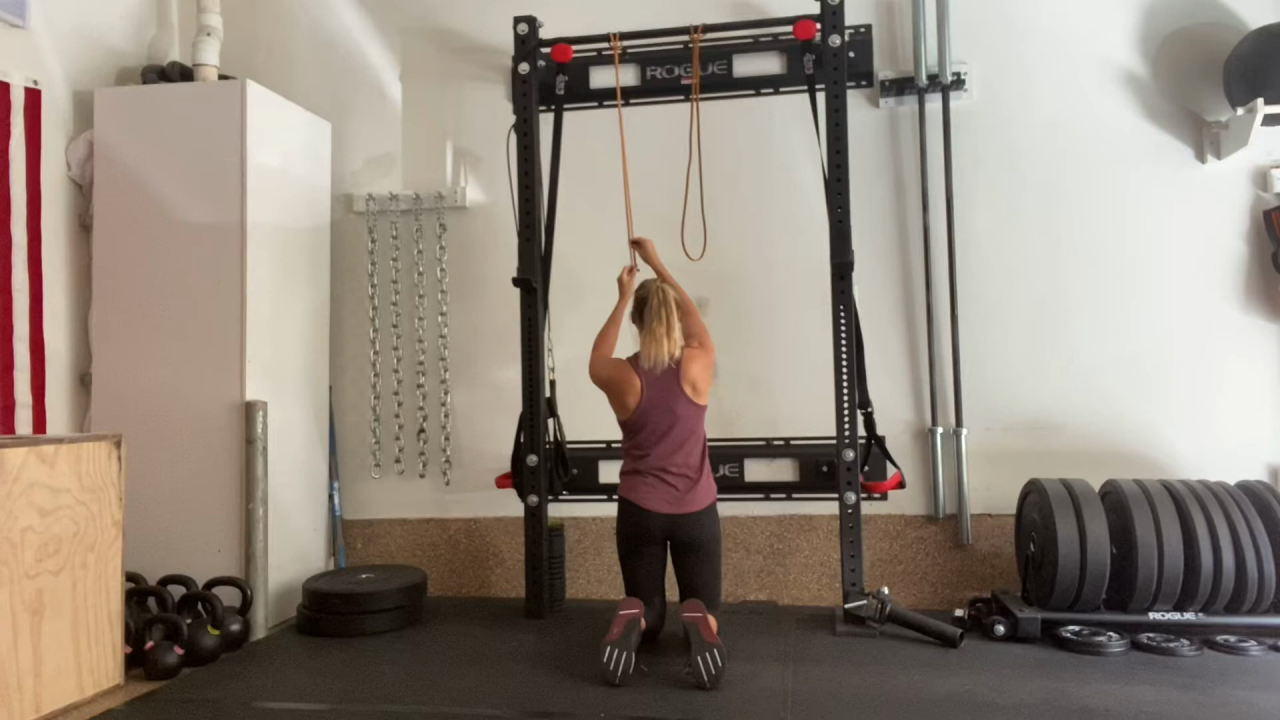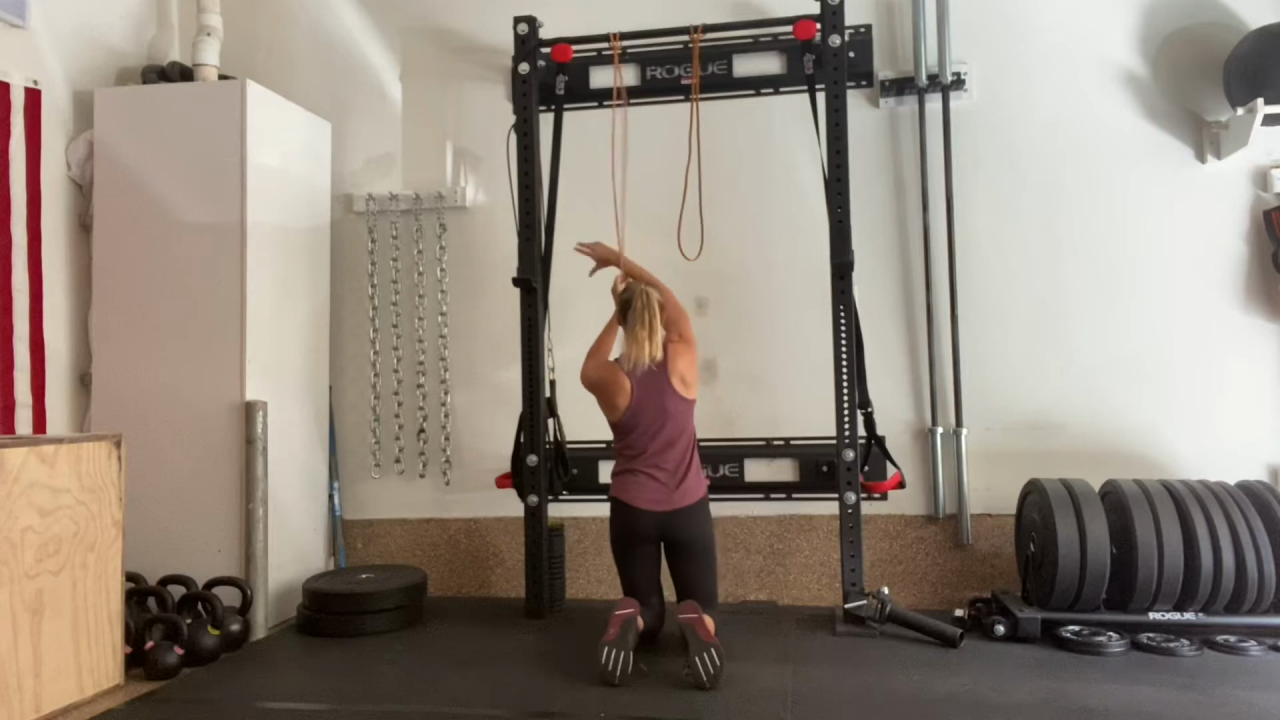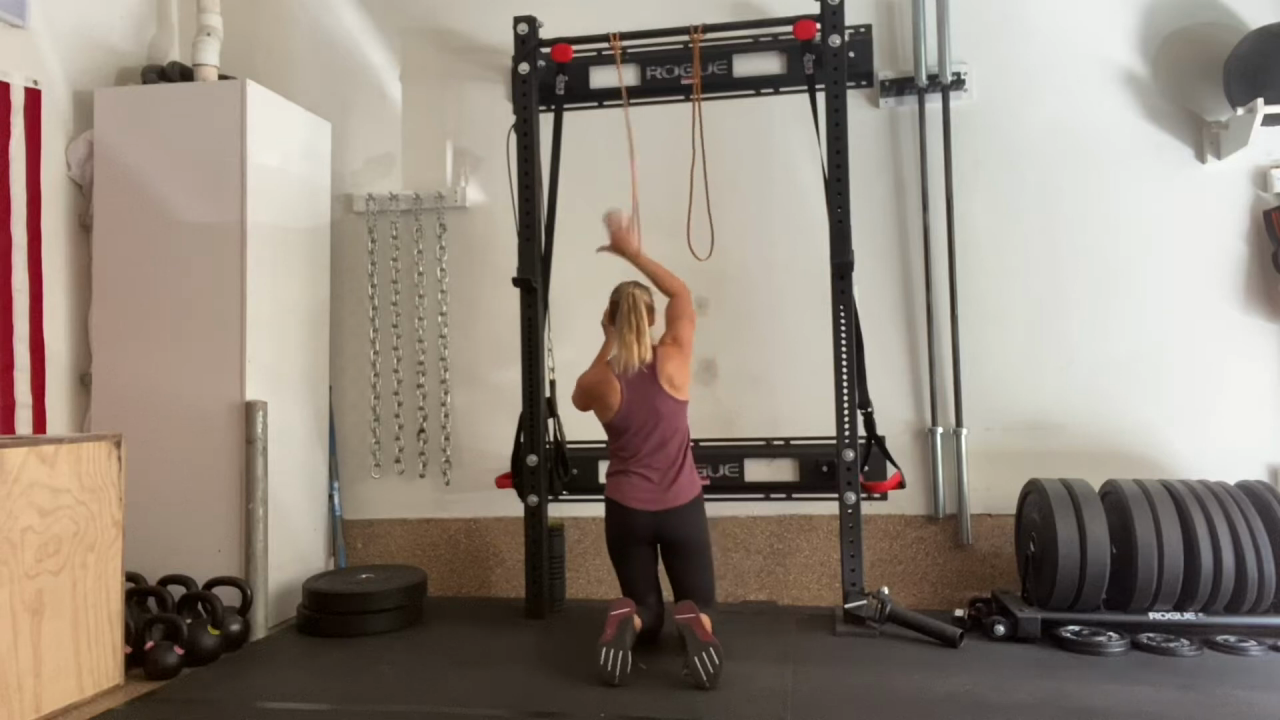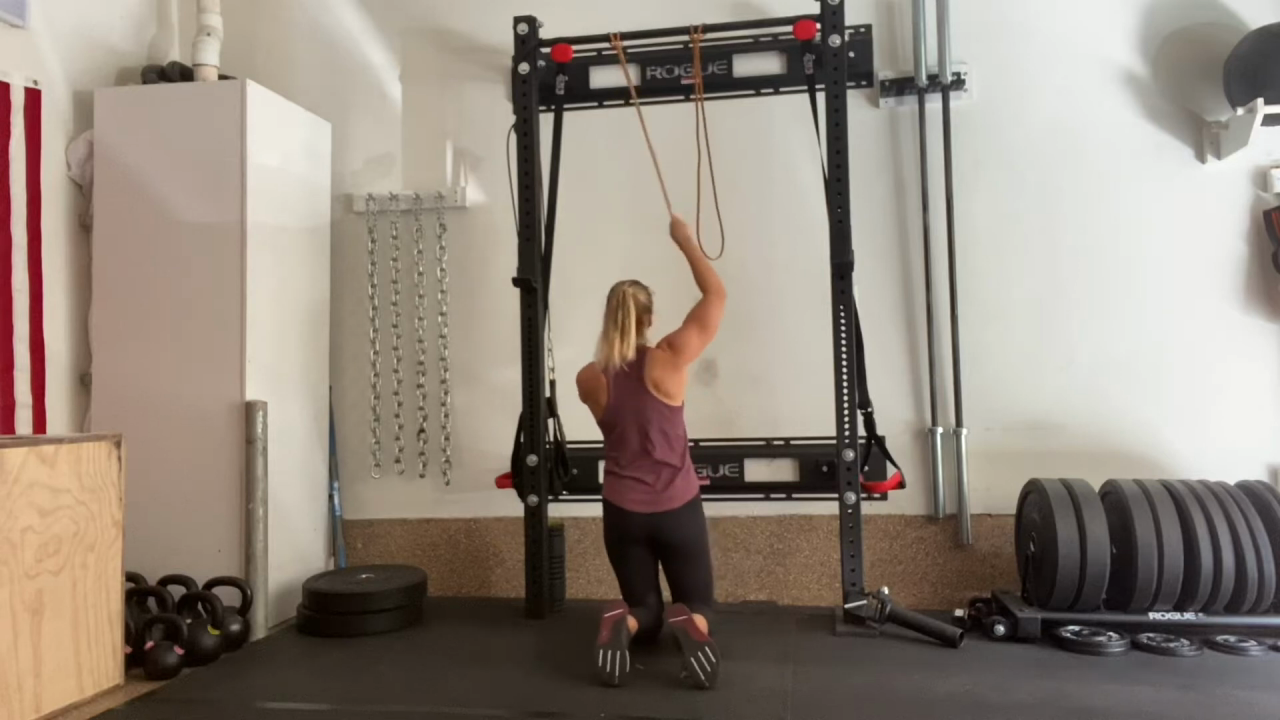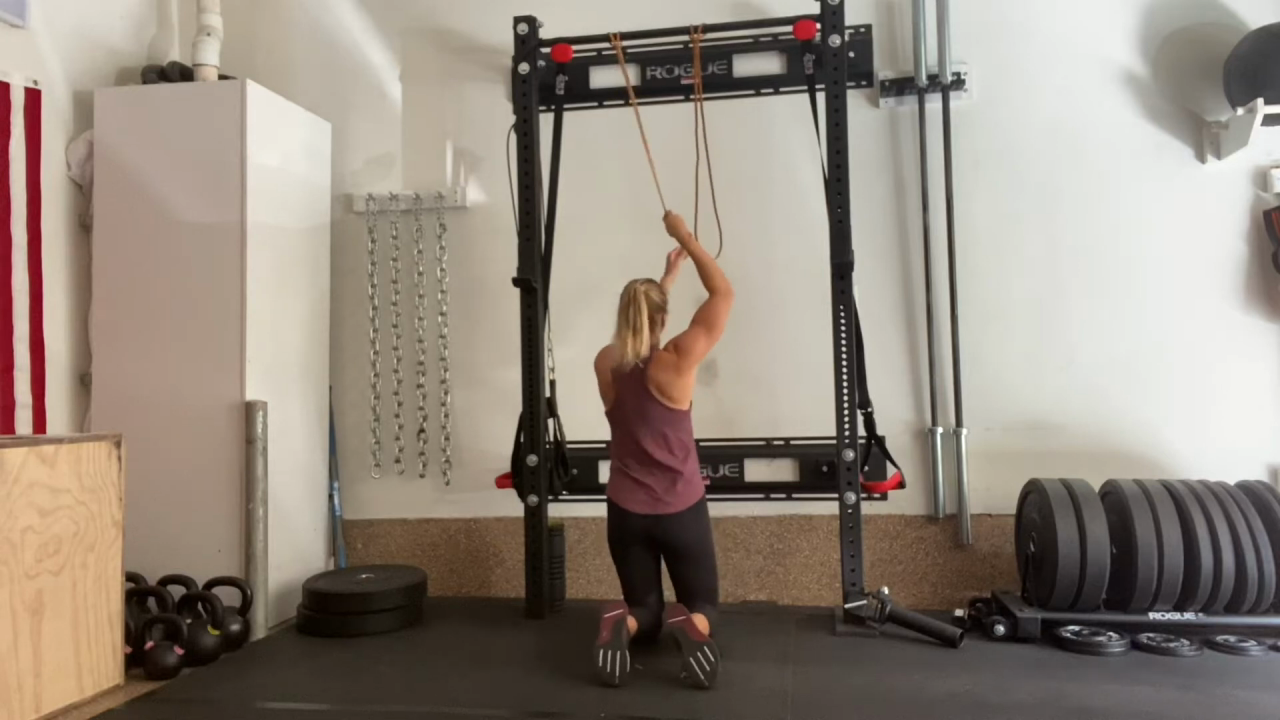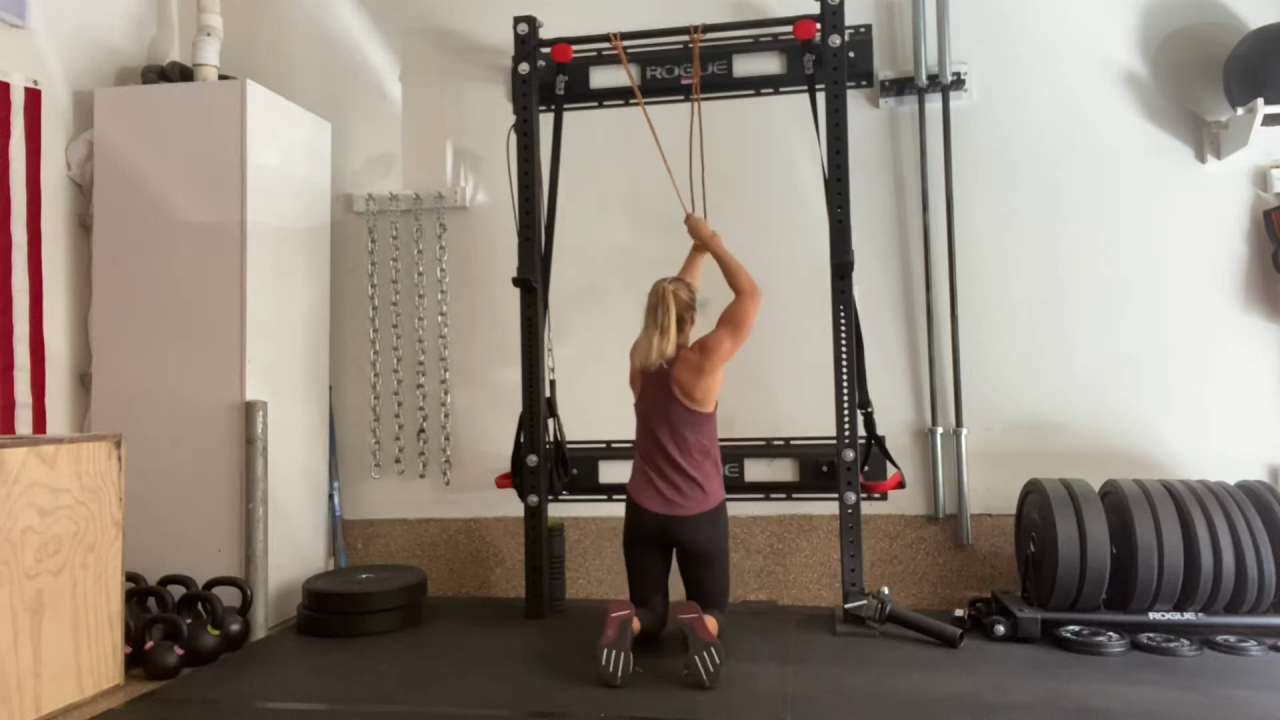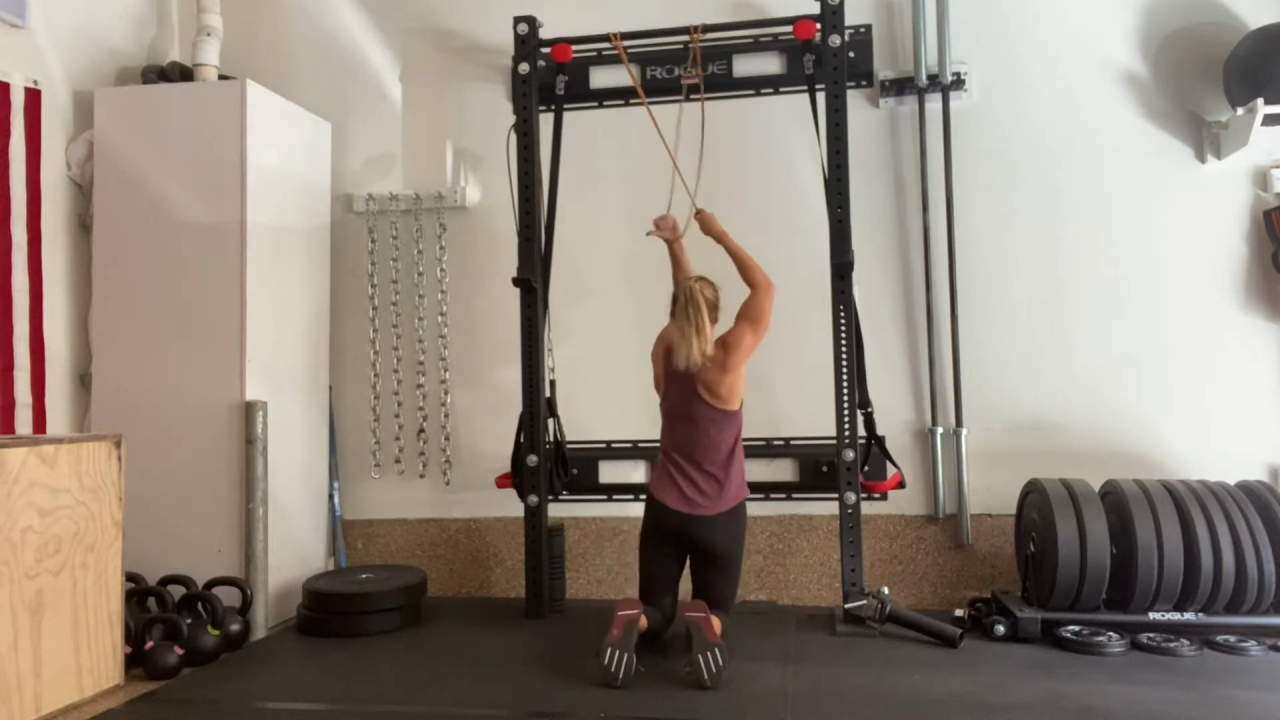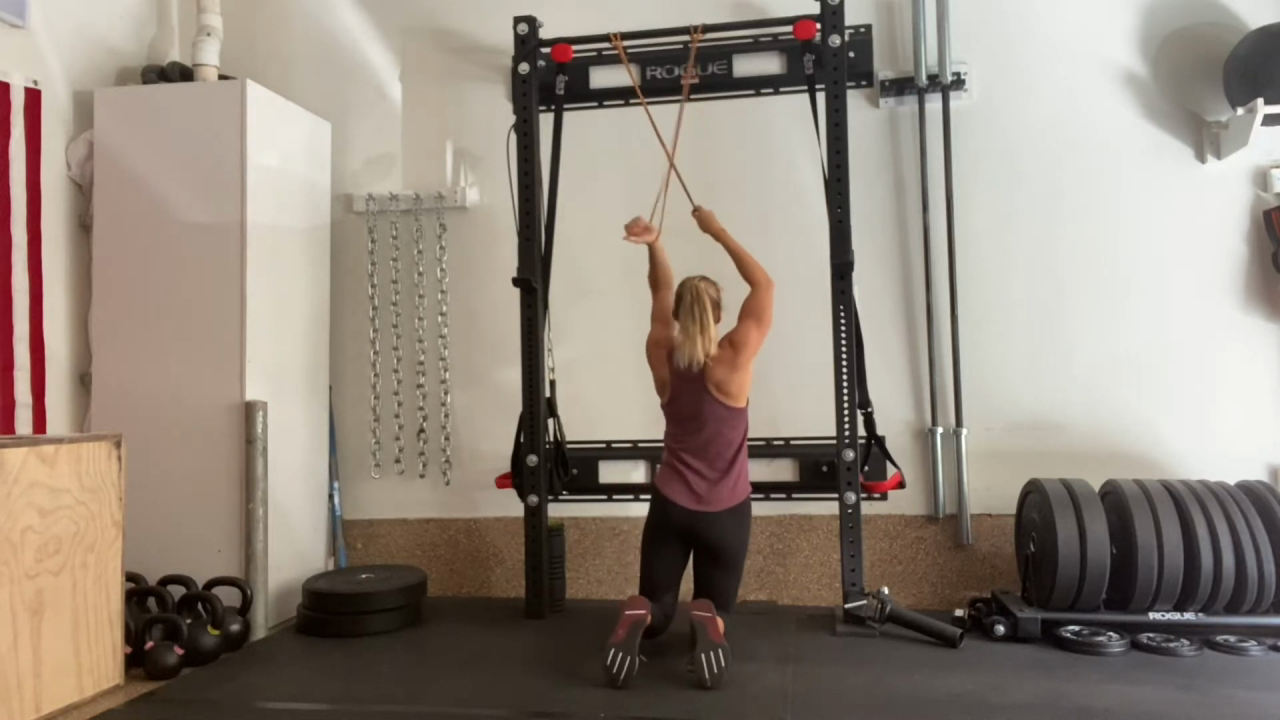
dt=0.3s
person 1, frame 1
left shoulder: (620, 376)
right shoulder: (699, 362)
left elbow: (597, 360)
right elbow: (688, 306)
left wrist: (622, 299)
right wrist: (655, 260)
left hip: (640, 510)
right hip: (696, 510)
left knee: (647, 605)
right knee: (704, 603)
left ankle: (632, 622)
right ankle: (697, 622)
person 1, frame 2
left shoulder: (608, 378)
right shoulder: (683, 356)
right elbow: (665, 295)
left wrist: (618, 309)
right wrist: (619, 259)
left hip: (632, 509)
right hip: (687, 507)
left knee: (647, 610)
right knee: (703, 604)
left ankle: (629, 623)
right ankle: (696, 624)
person 1, frame 3
left shoulder: (598, 381)
right shoulder: (674, 359)
right elbow: (680, 292)
left wrist: (607, 347)
right wrist: (631, 250)
left hip: (627, 512)
right hip: (682, 507)
left knee: (646, 609)
right knee: (699, 603)
left ankle: (628, 621)
right ankle: (693, 621)
person 1, frame 4
left shoulder: (590, 378)
right shoulder: (669, 361)
right elbow: (716, 297)
left wrist: (615, 351)
right wrist: (684, 241)
left hip: (623, 513)
right hip: (678, 509)
left knee: (645, 612)
right knee: (697, 604)
left ankle: (622, 624)
right ankle: (689, 625)
person 1, frame 5
left shoulder: (606, 366)
right shoulder: (677, 362)
left elbow: (640, 317)
right elbow: (722, 294)
left wrist: (670, 270)
right wrist: (685, 238)
left hip: (626, 511)
right hip: (681, 510)
left knee: (646, 612)
right knee: (702, 604)
left ankle: (624, 623)
right ankle: (690, 624)
person 1, frame 6
left shoulder: (638, 360)
right shoulder: (702, 364)
left elbow: (672, 297)
right elbow: (749, 294)
left wrist: (700, 251)
right wrist: (707, 241)
left hip: (645, 511)
right hip: (701, 513)
left knee: (650, 612)
right knee: (712, 609)
left ankle: (626, 625)
right ankle: (697, 622)
person 1, frame 7
left shoulder: (662, 358)
right shoulder: (727, 362)
left elbow: (682, 295)
right elbow: (763, 288)
left wrist: (676, 244)
right wrist: (718, 234)
left hip: (664, 509)
right hip: (720, 515)
left knee: (656, 610)
right knee: (714, 609)
left ankle: (631, 620)
right ankle: (703, 625)
person 1, frame 8
left shoulder: (662, 359)
right shoulder: (734, 360)
left elbow: (662, 294)
right elbow: (763, 285)
left wrist: (652, 246)
right wrist: (717, 231)
left hip: (670, 505)
right hip: (726, 511)
left knee: (657, 605)
right knee: (717, 607)
left ankle: (636, 618)
right ankle: (706, 624)
